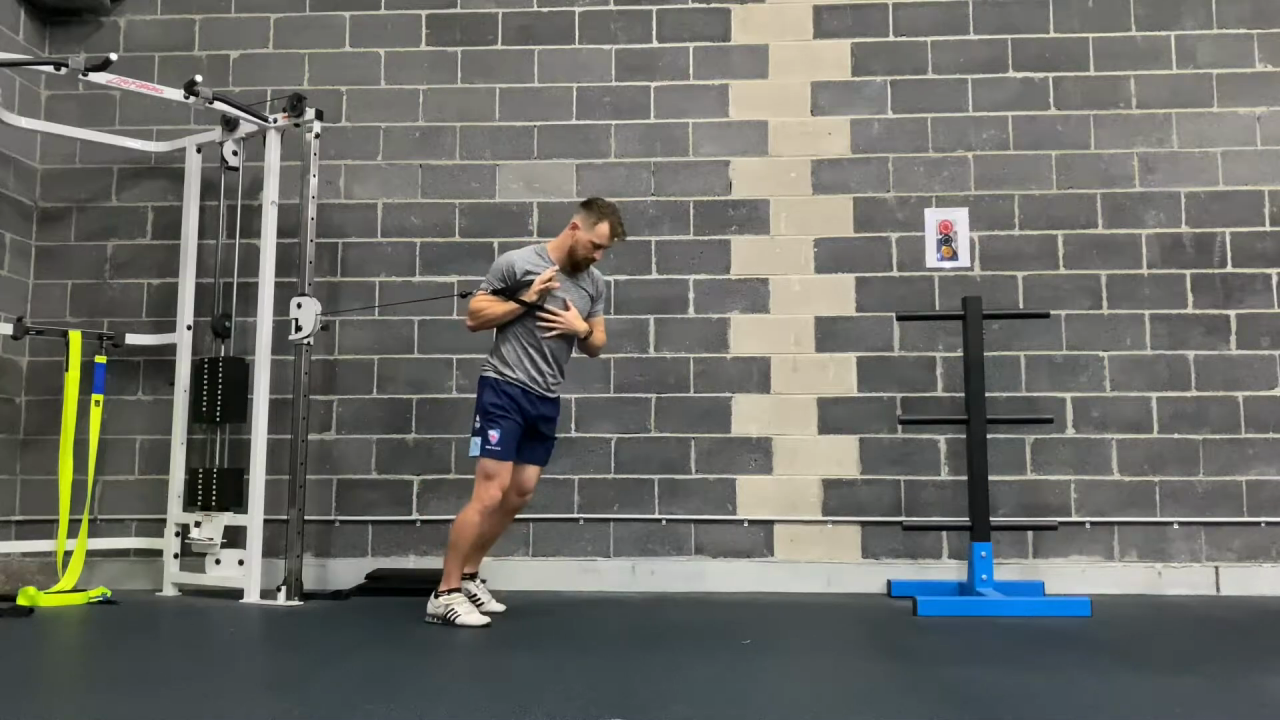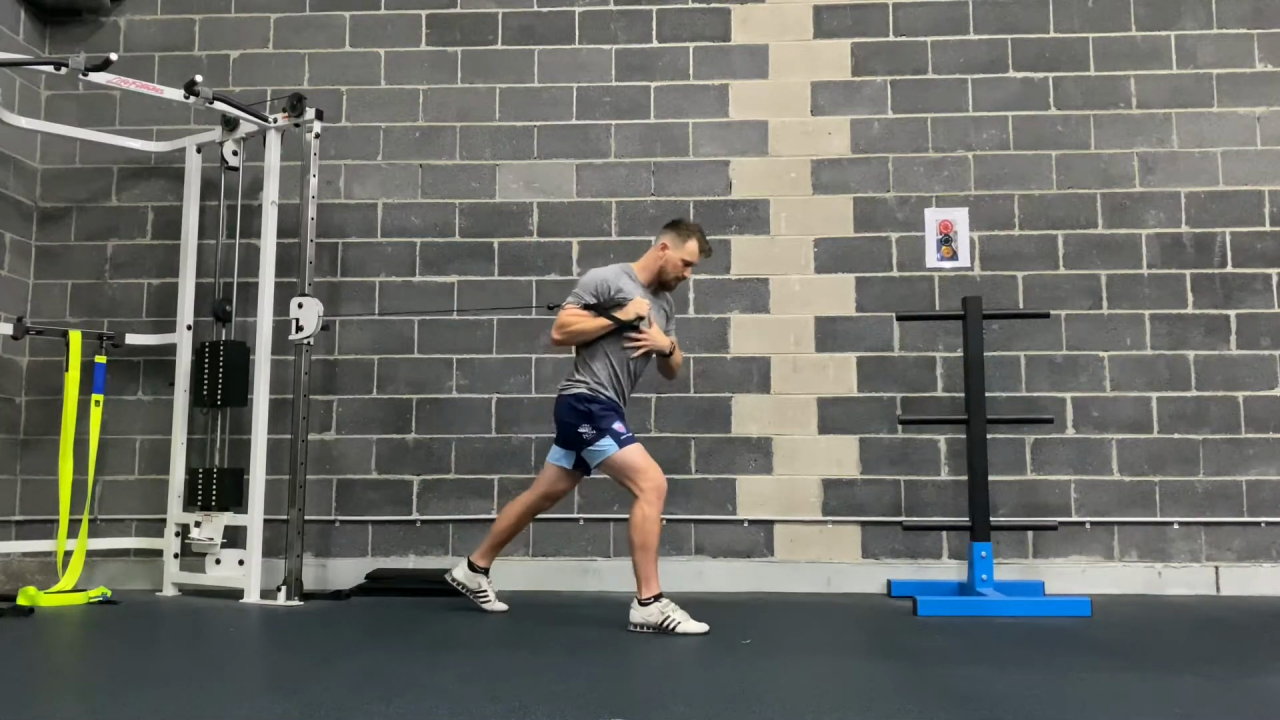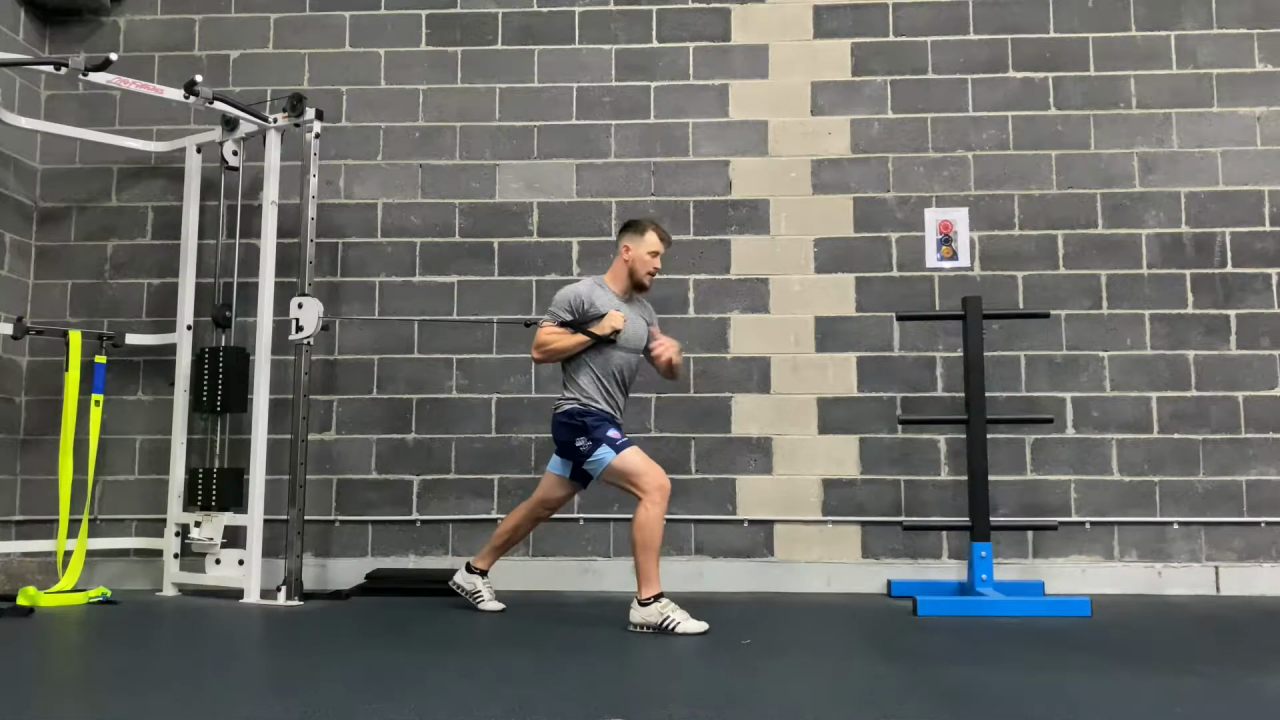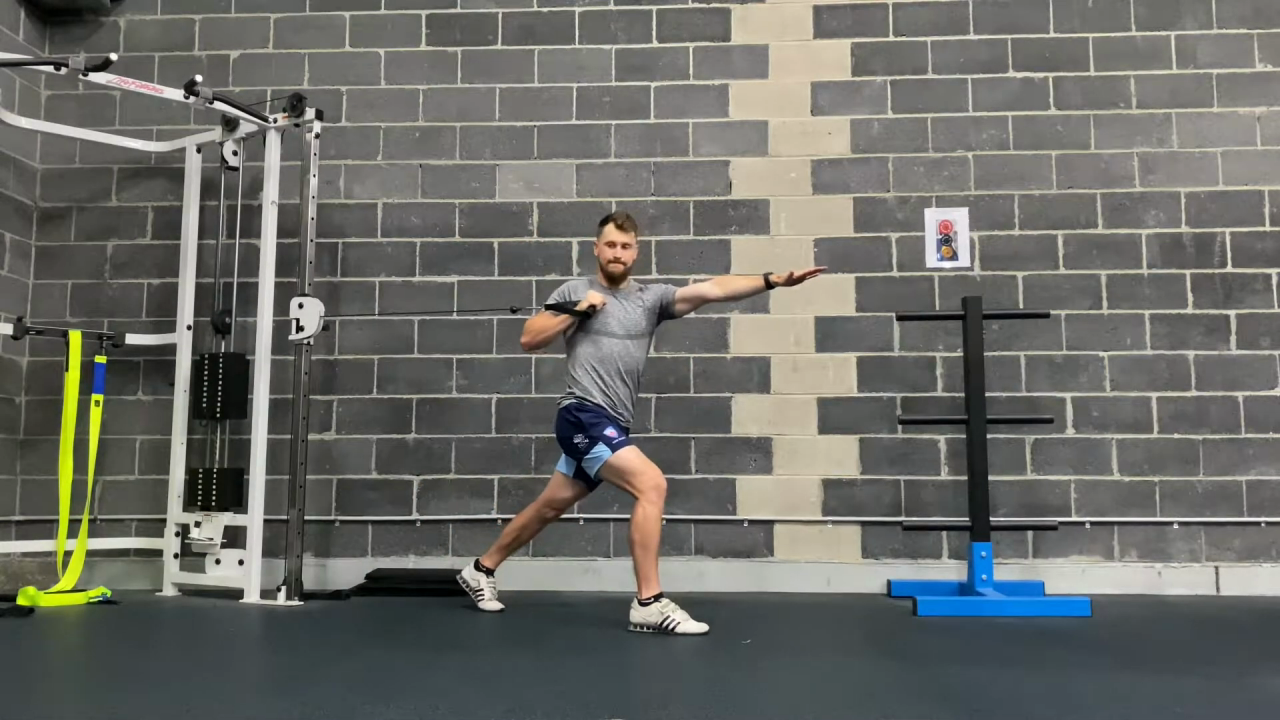
dt=1s
person 1, frame 1
left shoulder: (593, 282)
right shoulder: (516, 263)
left elbow: (596, 346)
right elbow: (474, 318)
left wrist: (582, 328)
right wrist: (527, 299)
left hip: (546, 400)
right hip: (504, 391)
left knee: (519, 495)
right knee: (489, 497)
left ankle: (468, 576)
right ankle: (445, 594)
person 1, frame 2
left shoulder: (664, 303)
right shoulder: (605, 279)
left elbow: (672, 371)
right elbow: (560, 332)
left wrist: (667, 346)
right wrist: (619, 317)
left hip: (599, 410)
right hip: (586, 403)
left knee: (543, 495)
right knee: (651, 485)
left ankle: (474, 569)
right ankle: (648, 603)
person 1, frame 3
left shoulder: (643, 309)
right shoulder: (579, 295)
left elbow: (670, 373)
right elbow: (540, 350)
left wrist: (671, 352)
right wrist: (597, 331)
left hip: (601, 423)
right hip: (582, 418)
left knee: (543, 505)
right knee: (655, 486)
left ankle: (474, 571)
right ankle: (649, 604)
person 1, frame 4
left shoulder: (652, 297)
right shoulder: (573, 291)
left elbow: (713, 290)
right elbow: (529, 338)
left wrist: (774, 280)
right wrist: (578, 310)
left hip: (611, 425)
right hip: (584, 416)
left knee: (549, 507)
right knee: (652, 485)
left ankle: (481, 570)
right ankle: (649, 603)
